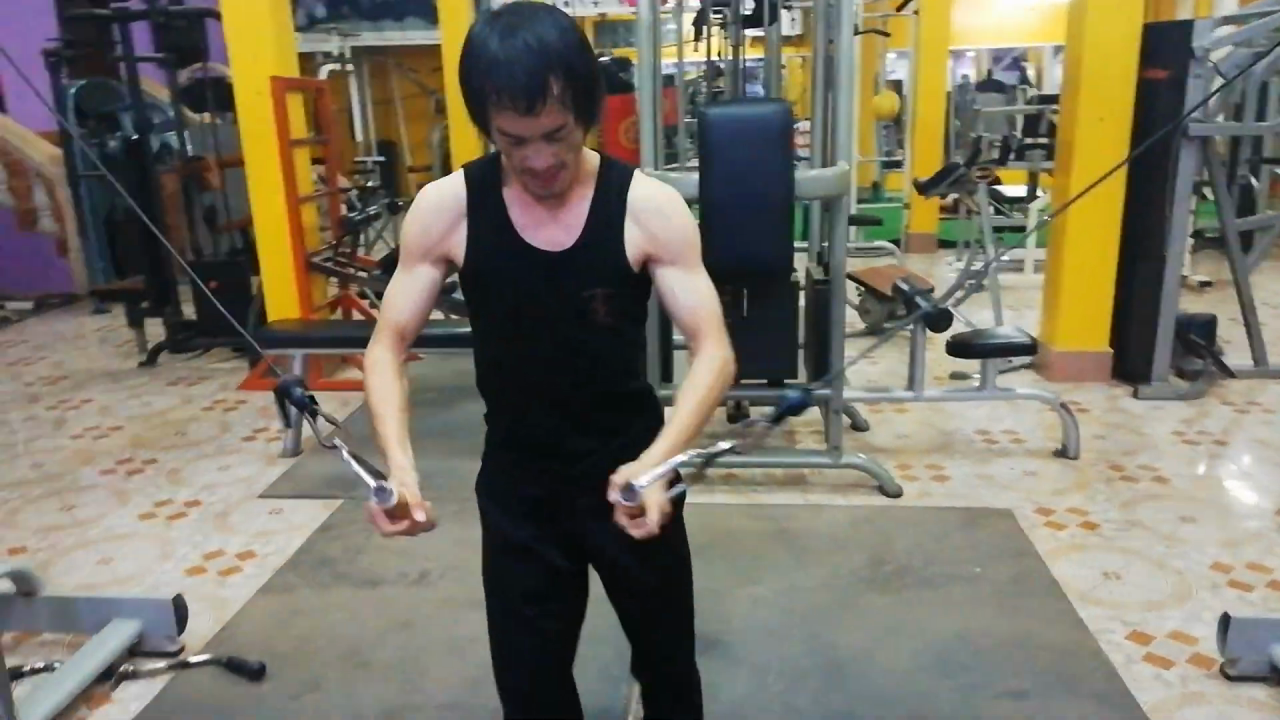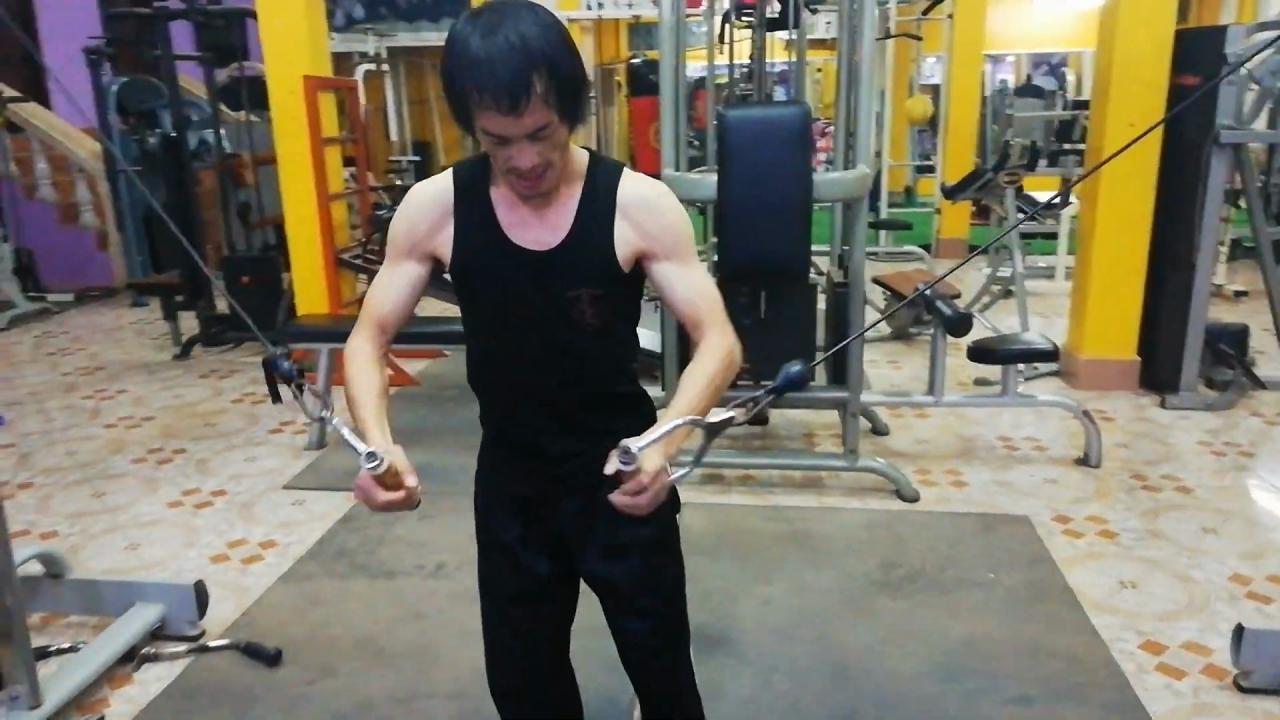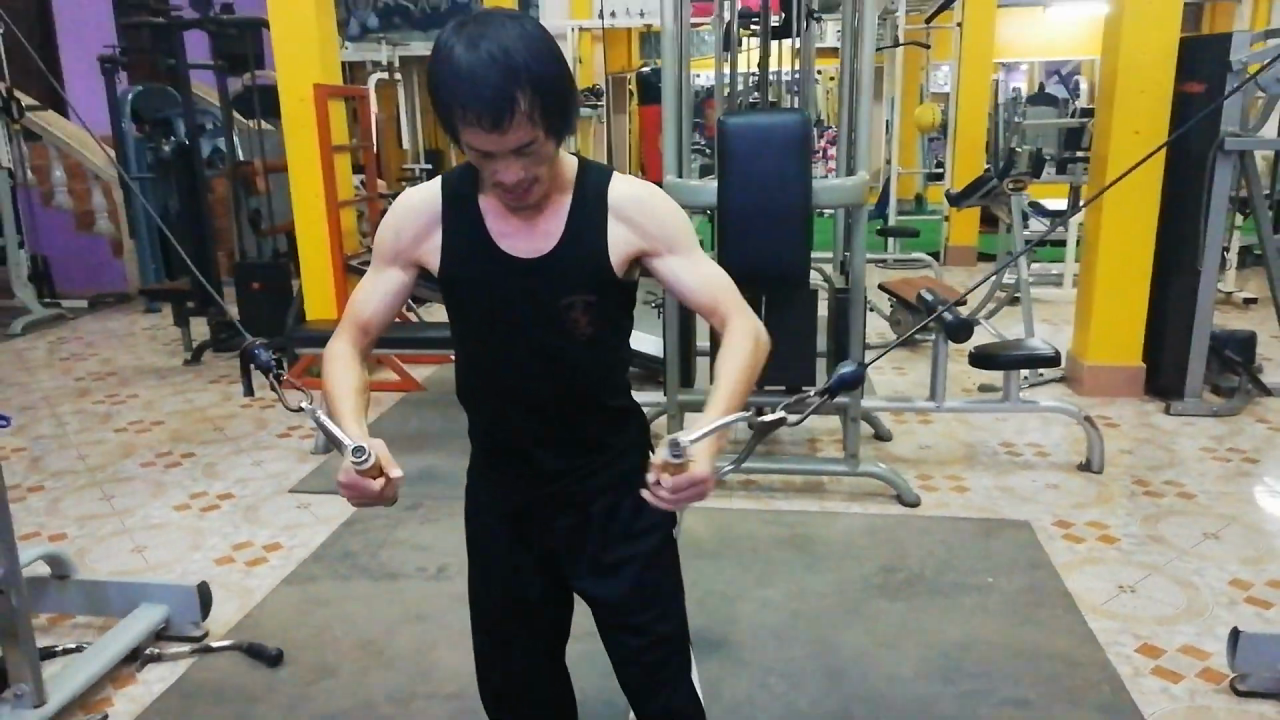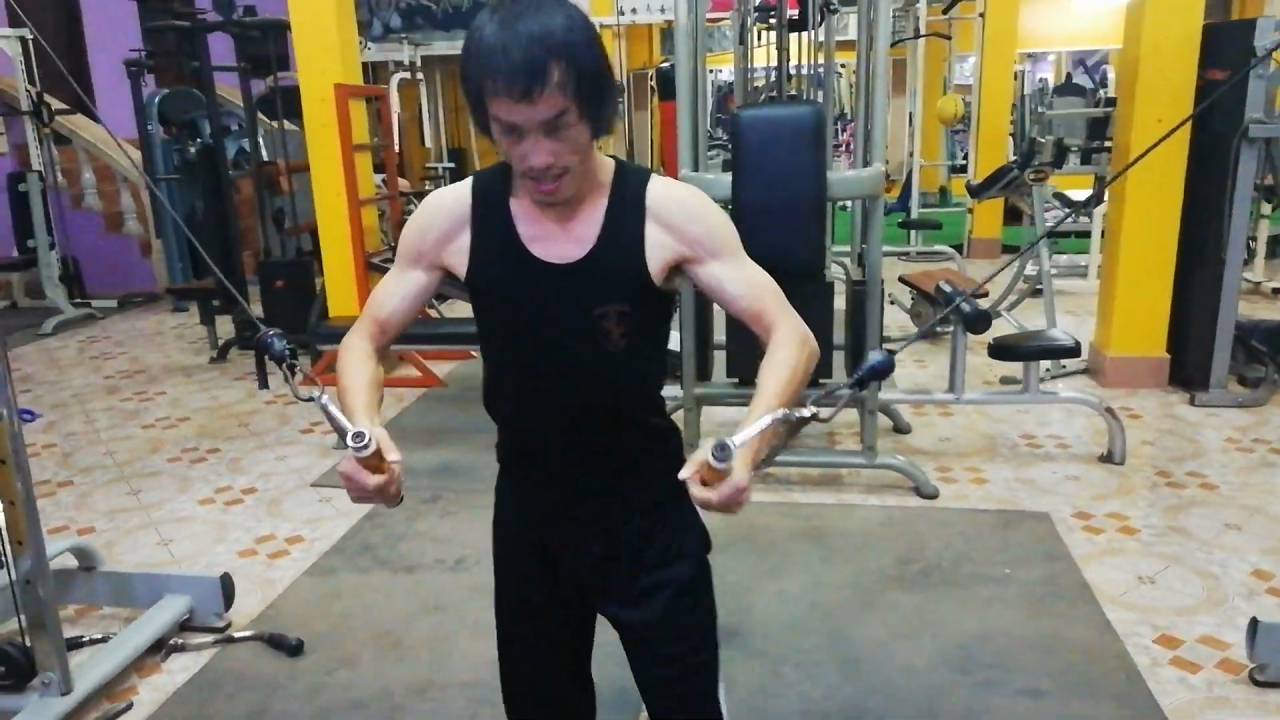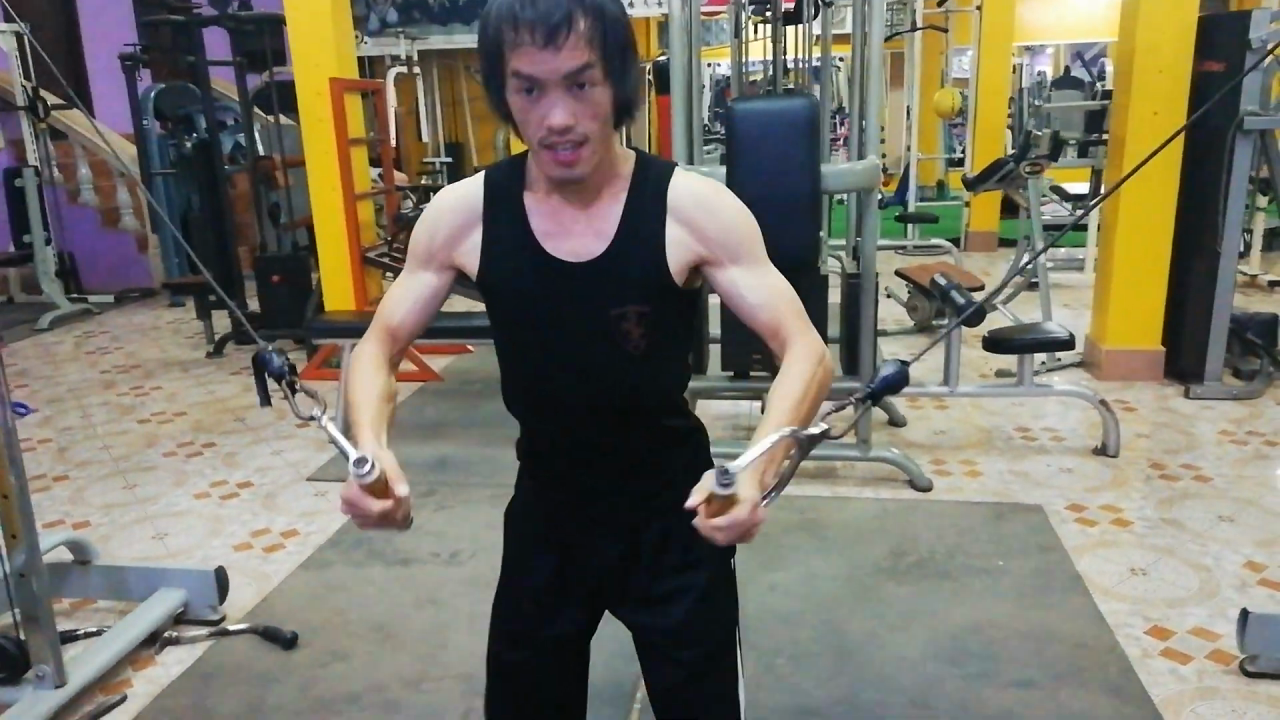
dt=0.2s
person 1, frame 1
left shoulder: (648, 206)
right shoulder: (447, 208)
left elbow: (712, 351)
right elbow: (388, 347)
left wrist: (659, 461)
right wrist: (400, 464)
left hip: (628, 480)
right hip: (518, 489)
left knee: (667, 661)
person 1, frame 2
left shoulder: (639, 203)
right shoulder: (436, 207)
left elbow: (718, 342)
right elbow: (369, 339)
left wrist: (665, 439)
right wrist: (379, 443)
left hip: (620, 478)
right hip: (510, 488)
person 1, frame 3
left shoulder: (631, 208)
right shoulder: (424, 215)
left elbow: (743, 328)
right elbow: (350, 340)
left wrist: (707, 435)
right wrist: (355, 438)
left hip: (619, 492)
right hip: (500, 498)
person 1, frame 4
left shoulder: (668, 212)
right shoulder: (452, 218)
left elbow: (790, 336)
right elbow: (365, 338)
left wrist: (746, 445)
right wrist: (364, 432)
left hip: (650, 512)
right hip: (529, 513)
person 1, frame 5
left shoulder: (691, 207)
right shoulder: (465, 214)
left elbow: (805, 352)
right elbow: (379, 345)
left wrist: (758, 464)
right wrist: (369, 452)
left hip: (670, 519)
right hip: (544, 517)
